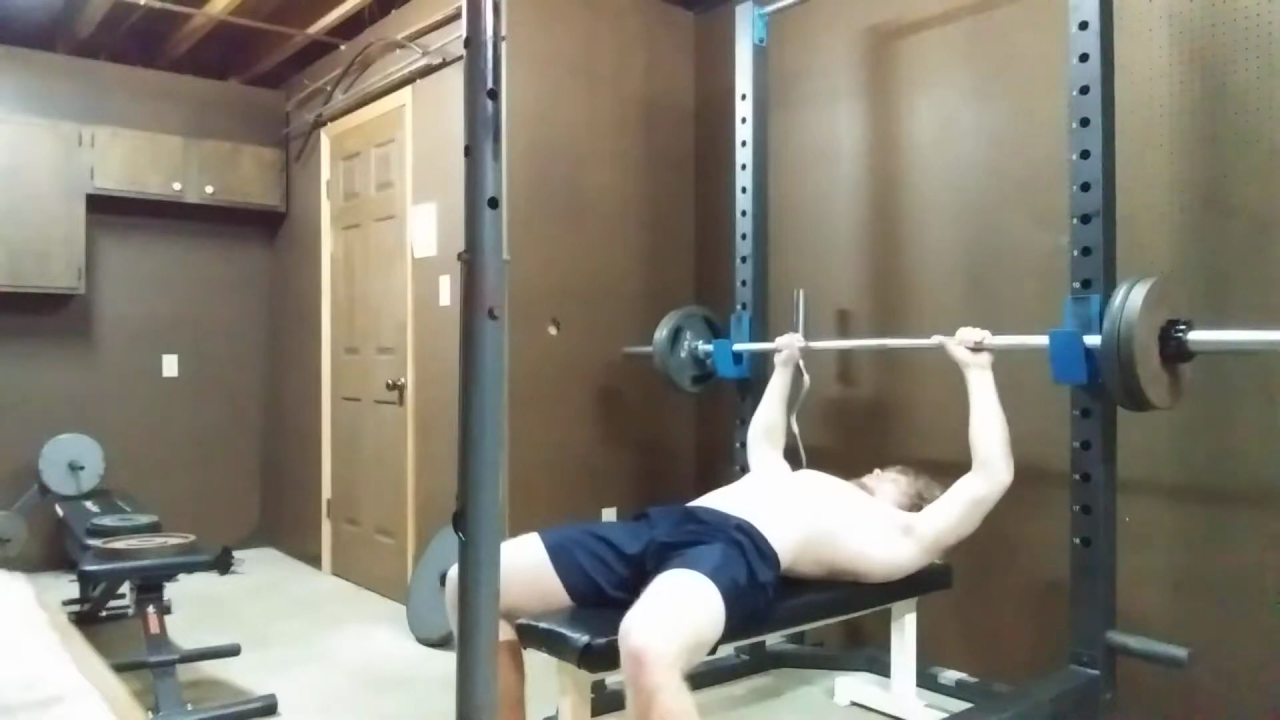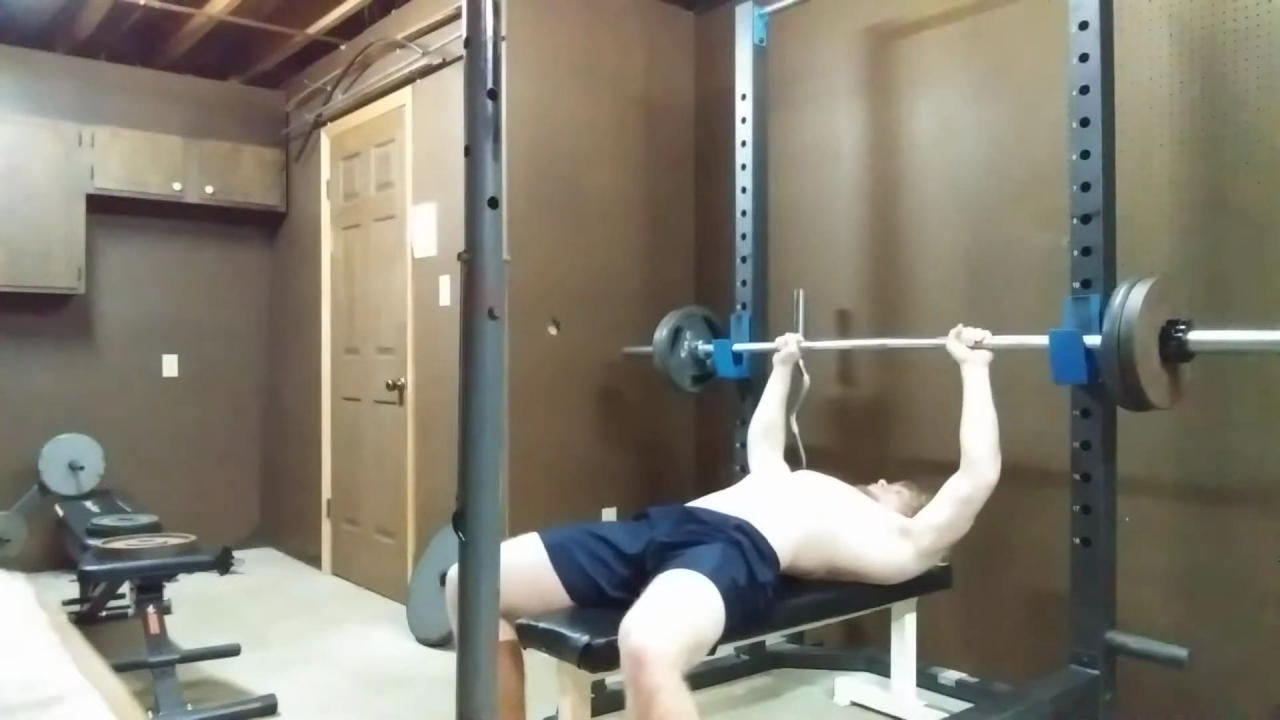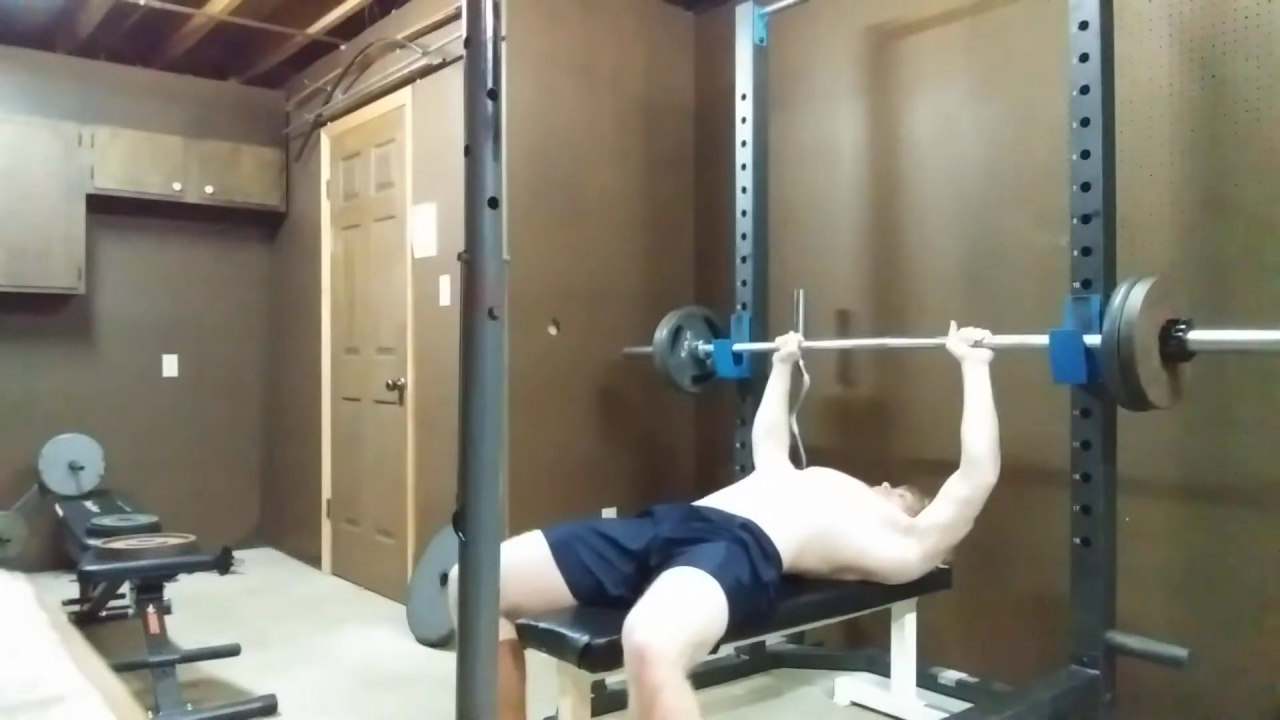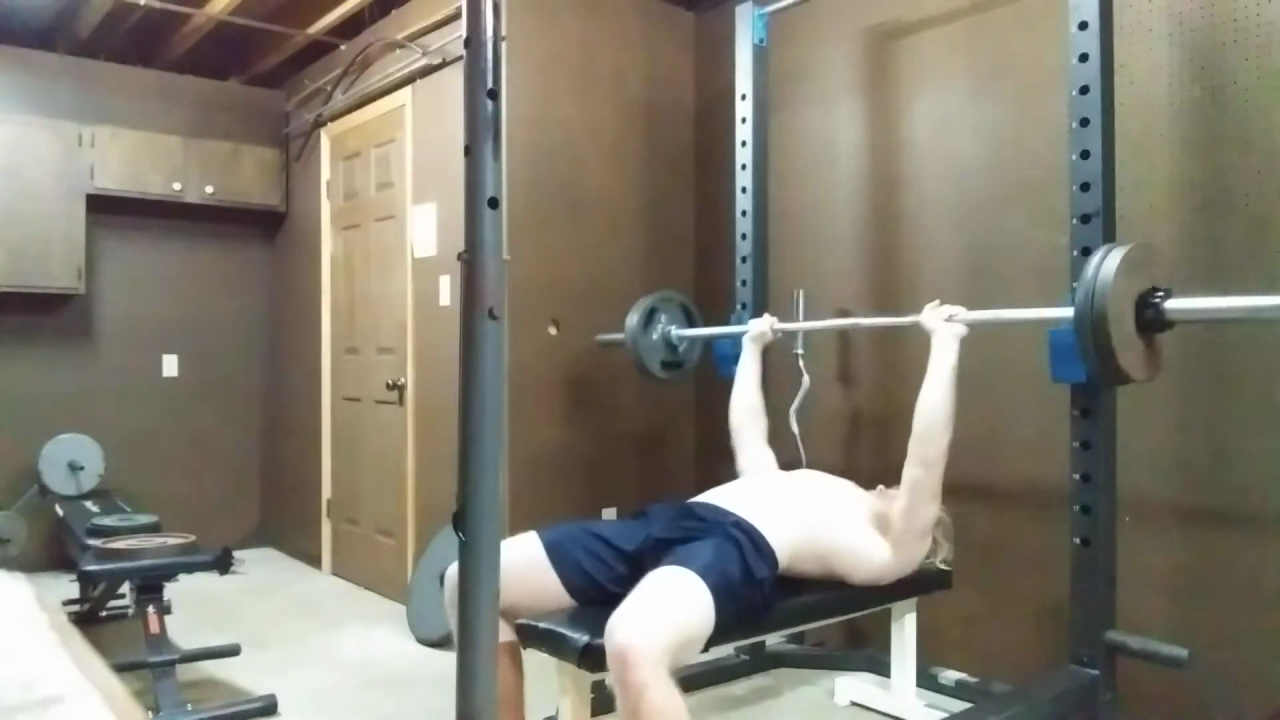
dt=0.7s
person 1, frame 1
left shoulder: (902, 536)
right shoulder: (808, 495)
left elbow: (991, 476)
right elbow: (761, 445)
left wrist: (976, 372)
right wrist: (783, 367)
left hip: (742, 550)
right hip: (668, 526)
left knee: (646, 647)
person 1, frame 2
left shoulder: (902, 542)
right shoulder: (804, 492)
left elbow: (979, 475)
right elbow: (763, 445)
left wrist: (973, 369)
right wrist: (783, 367)
left hip: (742, 550)
right hip: (670, 525)
left knee: (646, 648)
person 1, frame 3
left shoulder: (906, 545)
right shoulder: (811, 494)
left elbow: (977, 476)
right elbow: (768, 446)
left wrist: (973, 366)
right wrist: (782, 365)
left hip: (746, 550)
right hip: (669, 525)
left knee: (650, 647)
person 1, frame 4
left shoulder: (889, 552)
right shoulder: (821, 508)
left elbow: (926, 459)
right elbow: (748, 436)
left wrist: (943, 344)
right wrist: (752, 347)
left knee: (633, 647)
right knee: (467, 581)
